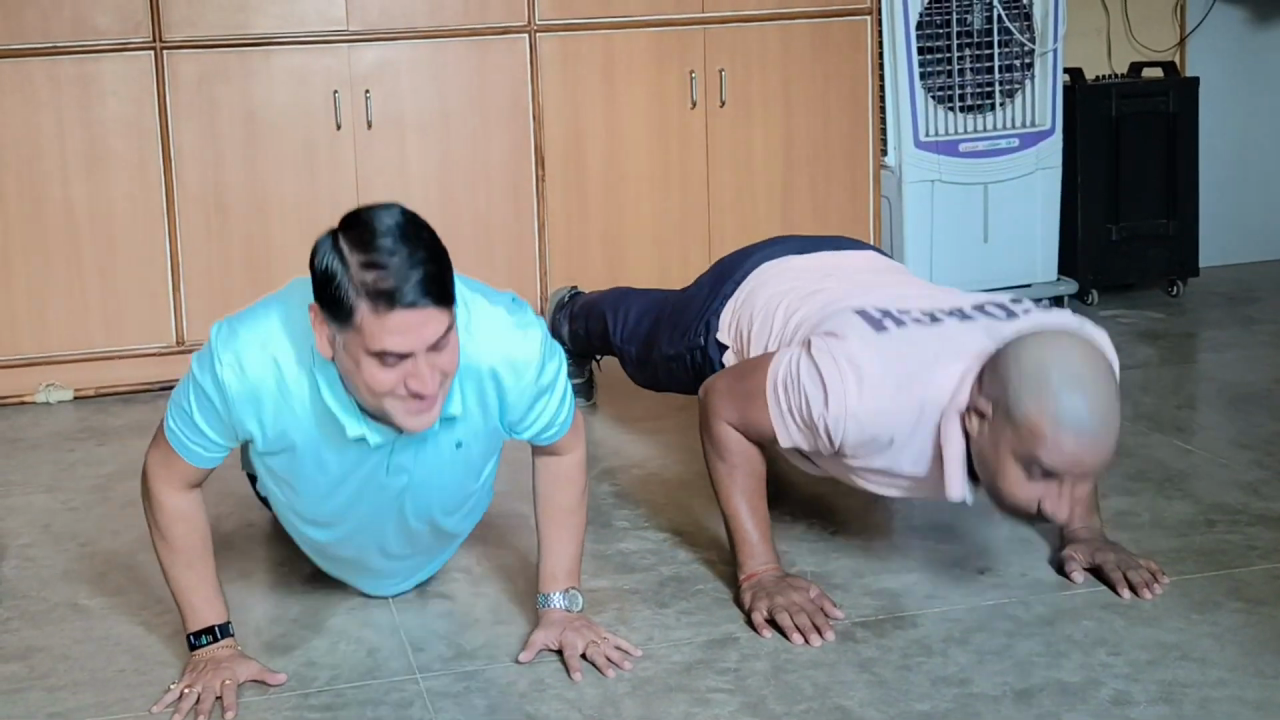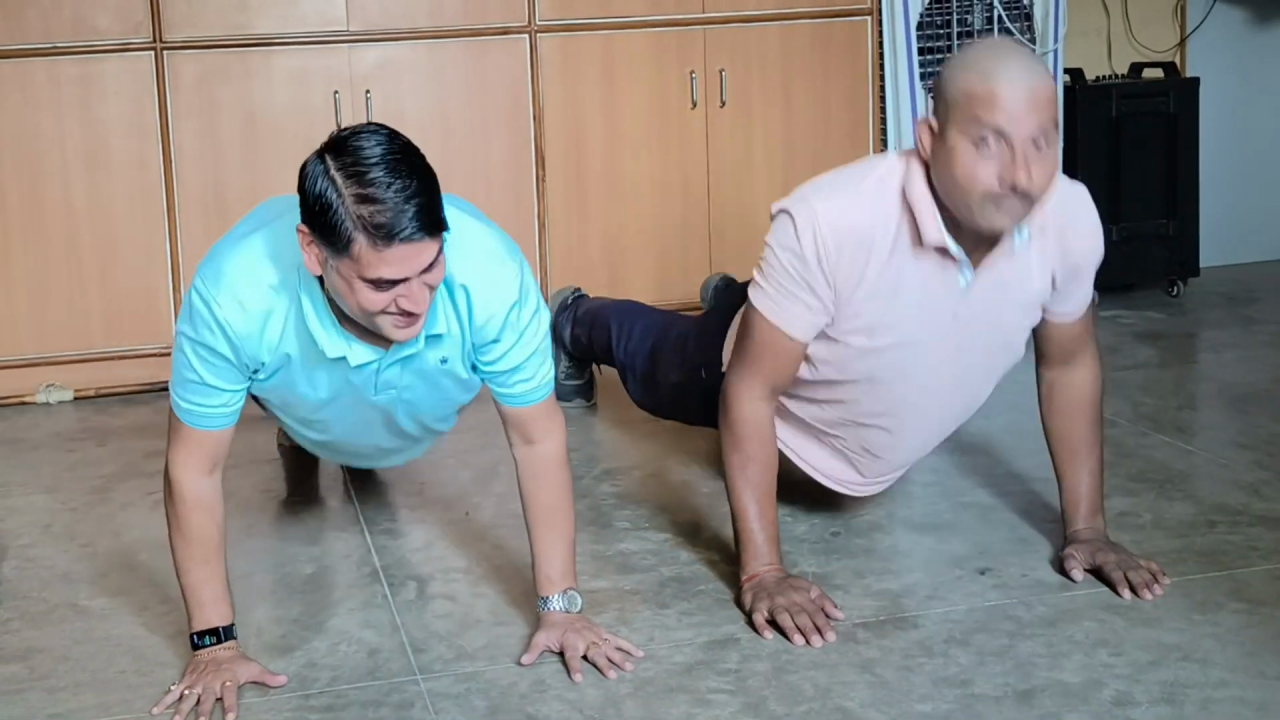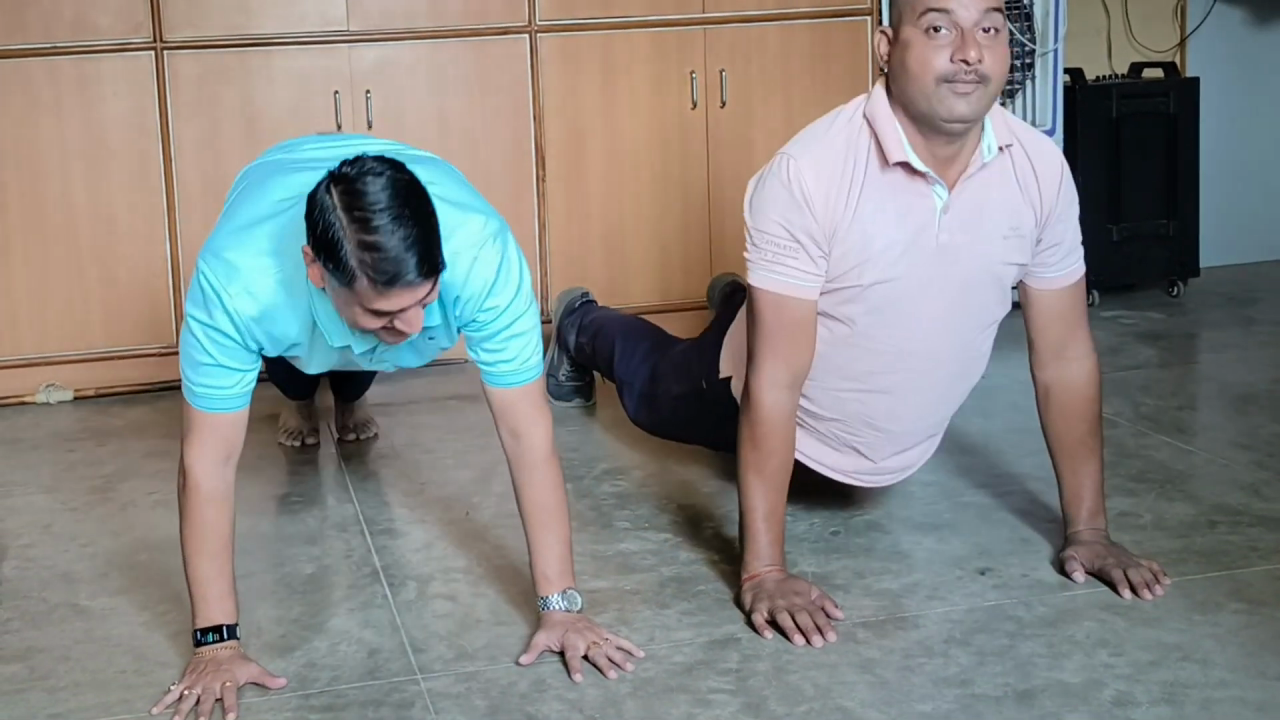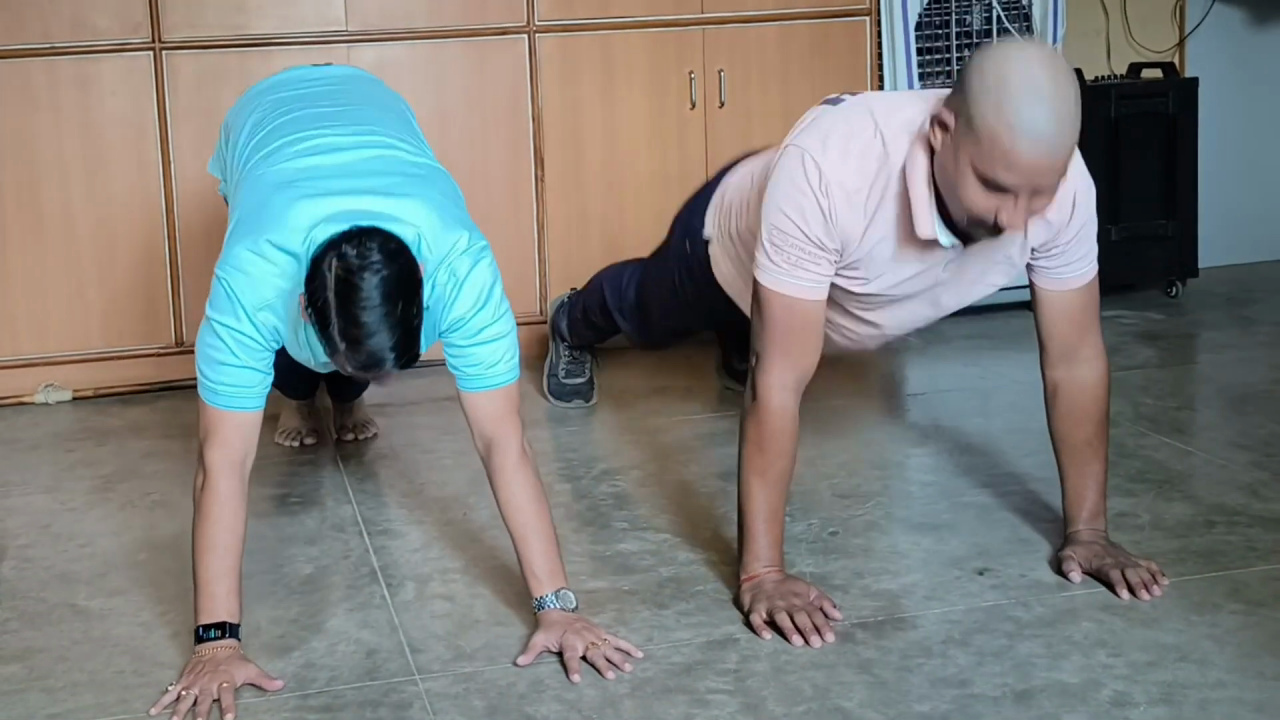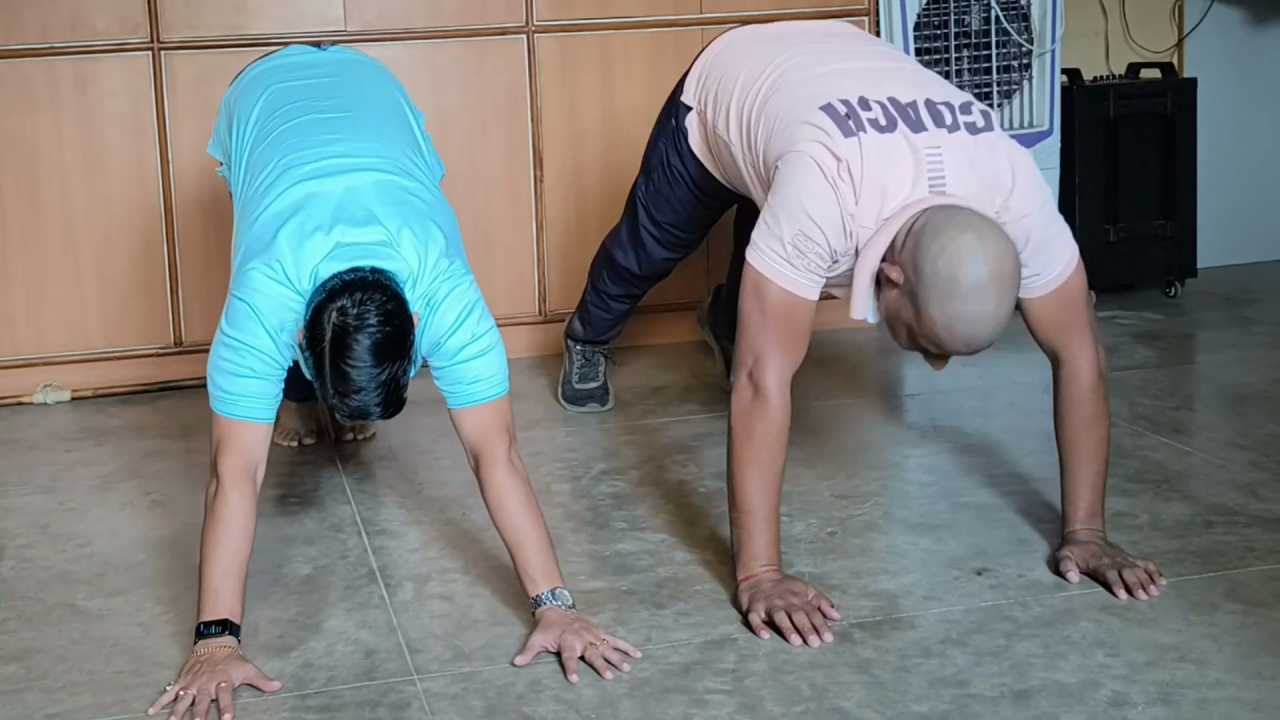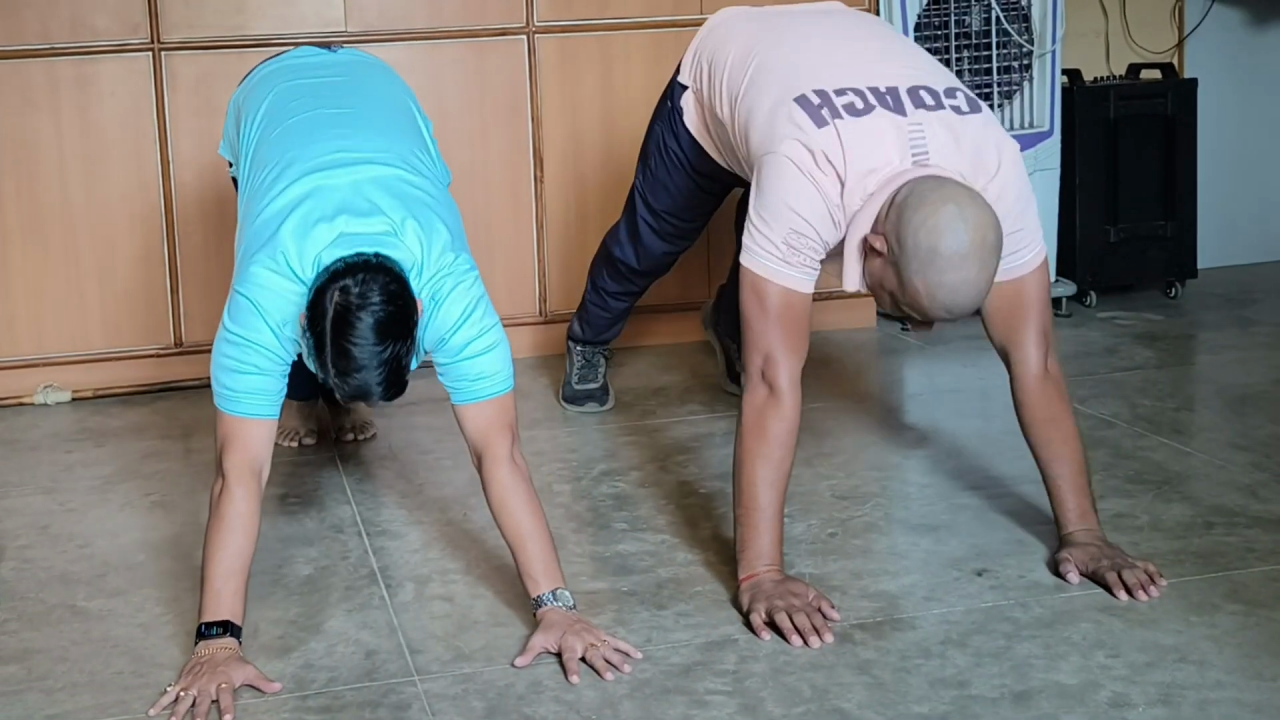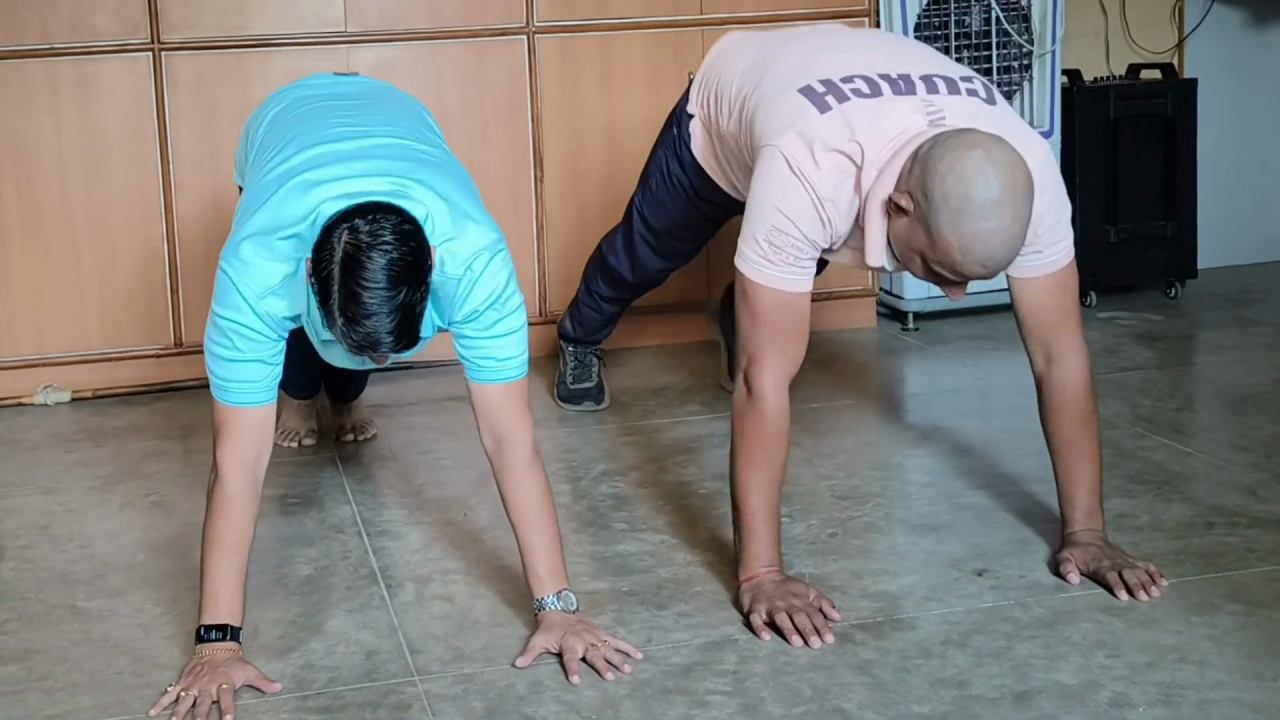
dt=0.2s
person 1, frame 1
left shoulder: (1086, 354)
right shoulder: (869, 394)
right elbow: (721, 408)
left wrist: (1085, 531)
right wrist: (760, 571)
right hip: (756, 297)
right knee: (652, 339)
right ankle: (575, 317)
person 1, frame 2
left shoulder: (1070, 218)
right shoulder: (828, 224)
left elbow: (1070, 362)
right elbow: (752, 391)
left wrist: (1086, 529)
right wrist: (762, 572)
right hip: (769, 394)
right knee: (662, 371)
right ankle: (579, 325)
person 1, frame 3
left shoulder: (1038, 168)
right shoulder: (809, 173)
left elbow: (1065, 358)
right elbow: (774, 386)
left wrist: (1087, 530)
right wrist: (763, 570)
right hip: (755, 390)
right knee: (655, 399)
right ankle: (580, 332)
person 1, frame 4
left shoulder: (1063, 185)
right shoulder: (827, 175)
left elbow: (1076, 362)
right elbow: (778, 386)
left wrist: (1088, 532)
right wrist: (762, 572)
right hip: (738, 252)
right knee: (650, 310)
left ankle: (737, 335)
right ankle: (573, 330)
person 1, frame 5
left shoulder: (1016, 197)
right shoulder: (825, 196)
left elbow: (1079, 358)
right elbow: (764, 382)
left wrist: (1086, 530)
right wrist: (758, 574)
left knee: (765, 264)
right knee: (647, 251)
left ankle: (725, 327)
right ankle: (588, 339)
person 1, frame 6
left shoulder: (997, 176)
right shoulder: (811, 183)
left elbow: (1029, 354)
right elbow: (776, 378)
left wrist: (1081, 532)
right wrist: (759, 573)
left knee: (770, 270)
right knee: (647, 245)
left ankle: (729, 328)
right ankle: (588, 342)
person 1, frame 7
left shoulder: (1027, 169)
right shoulder: (812, 174)
left elbow: (1059, 354)
right elbow: (765, 382)
left wrist: (1084, 530)
right wrist: (760, 573)
right hip: (731, 89)
left knee: (782, 273)
right knee: (645, 254)
left ankle: (742, 309)
right ankle: (578, 339)
person 2, frame 1
left shoulder: (511, 344)
right shoulder: (247, 361)
left elbow: (565, 447)
right elbow: (169, 483)
left wrist: (560, 603)
right wrist: (210, 639)
person 2, frame 2
left shoulder: (491, 269)
right shoulder: (233, 291)
left elbow: (538, 440)
right elbow: (194, 470)
left wrist: (560, 605)
right wrist: (214, 642)
right hip: (300, 380)
right ankle: (301, 442)
person 2, frame 3
left shoulder: (479, 248)
right shoulder: (236, 272)
left elbow: (528, 436)
right elbow: (208, 465)
left wrist: (560, 606)
right wrist: (216, 642)
left ankle: (349, 397)
right ankle: (299, 403)
person 2, frame 4
left shoulder: (457, 266)
right shoulder: (258, 281)
left elbow: (504, 445)
right elbow: (223, 466)
left wrist: (556, 606)
right wrist: (217, 639)
right knee: (292, 356)
left ankle: (343, 399)
right ankle: (301, 393)
person 2, frame 5
left shoulder: (444, 295)
right shoulder: (269, 303)
left elbow: (495, 456)
right elbow: (236, 475)
left wrist: (554, 604)
right wrist: (217, 638)
left ankle: (303, 390)
right ankle: (297, 399)
person 2, frame 6
left shoulder: (448, 286)
right shoulder: (270, 295)
left elbow: (496, 449)
right elbow: (241, 471)
left wrist: (555, 605)
right wrist: (217, 640)
right knee: (300, 365)
left ankle: (340, 404)
right ankle: (300, 399)
person 2, frame 7
left shoulder: (470, 252)
right shoulder: (260, 262)
left elbow: (509, 436)
right elbow: (239, 460)
left wrist: (557, 606)
right wrist: (217, 640)
left knee: (355, 362)
right knee: (298, 341)
left ankle: (345, 392)
right ankle: (297, 396)
